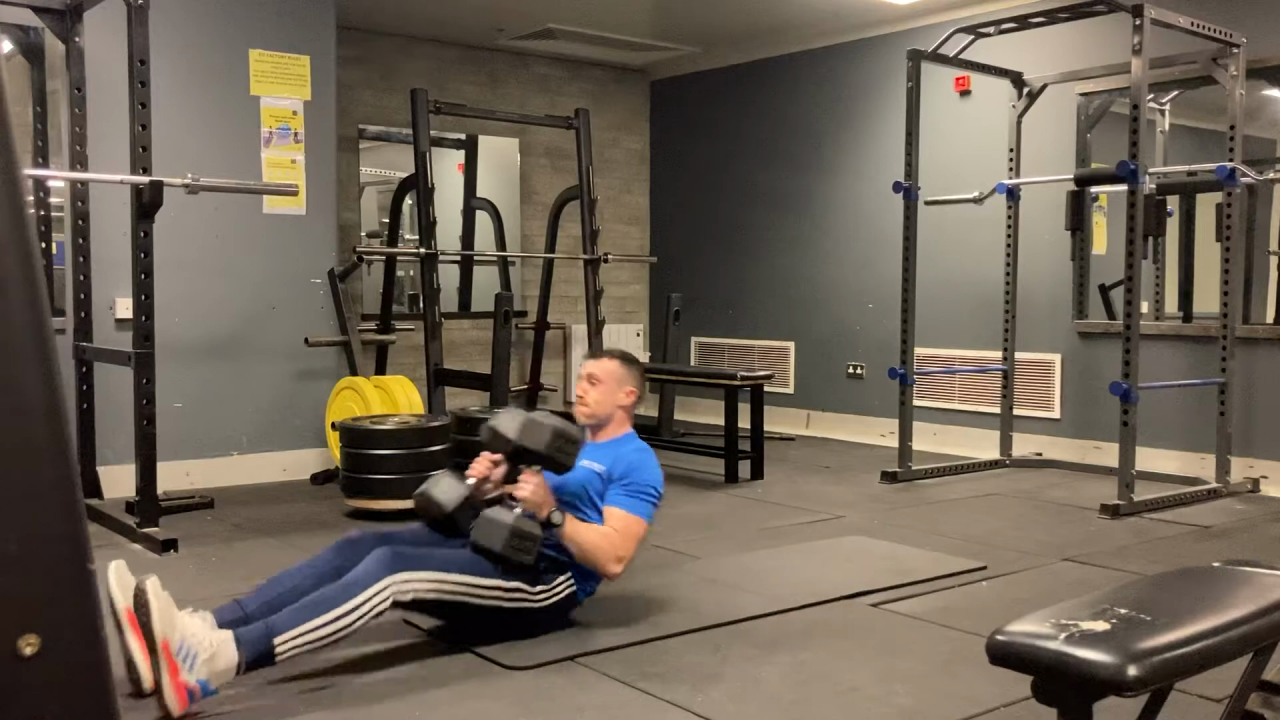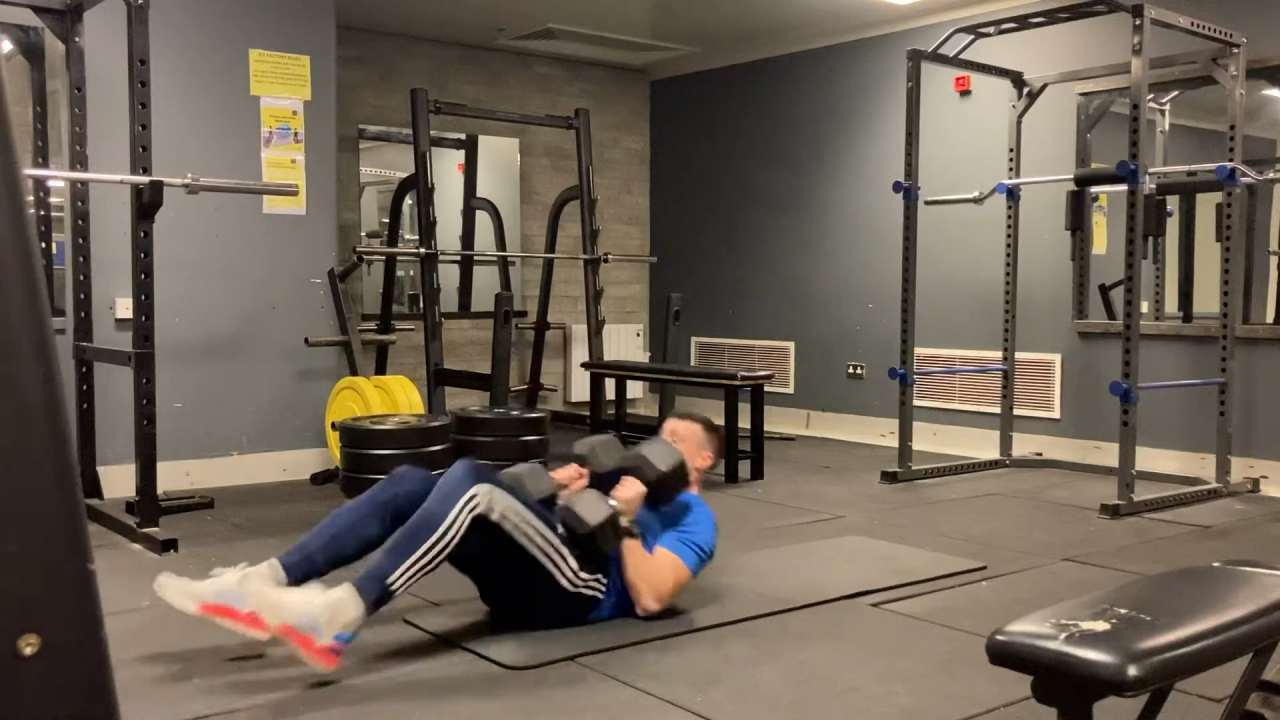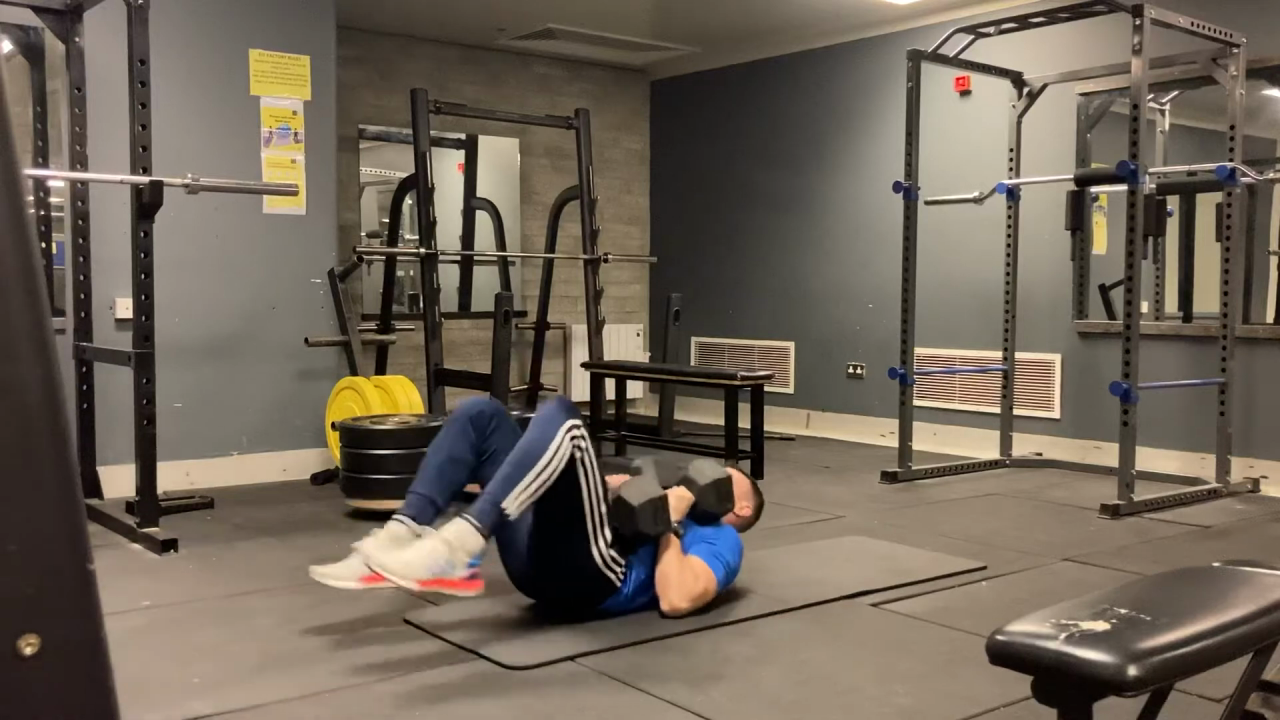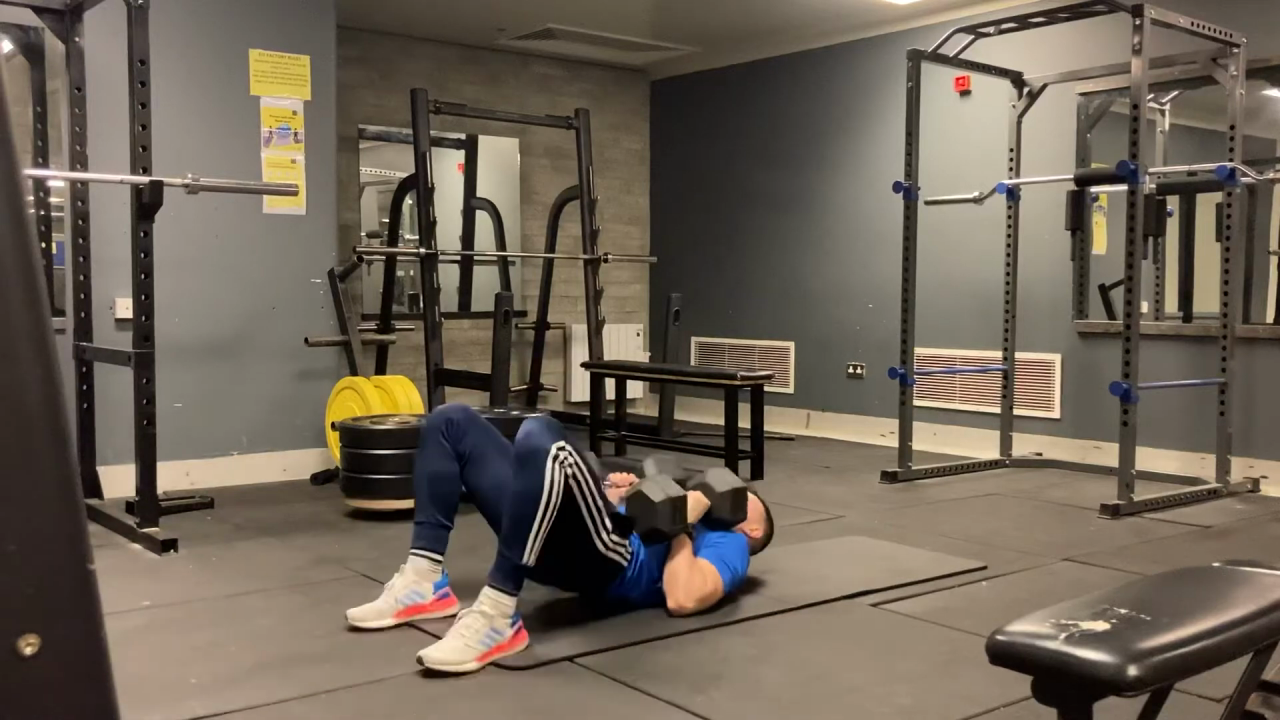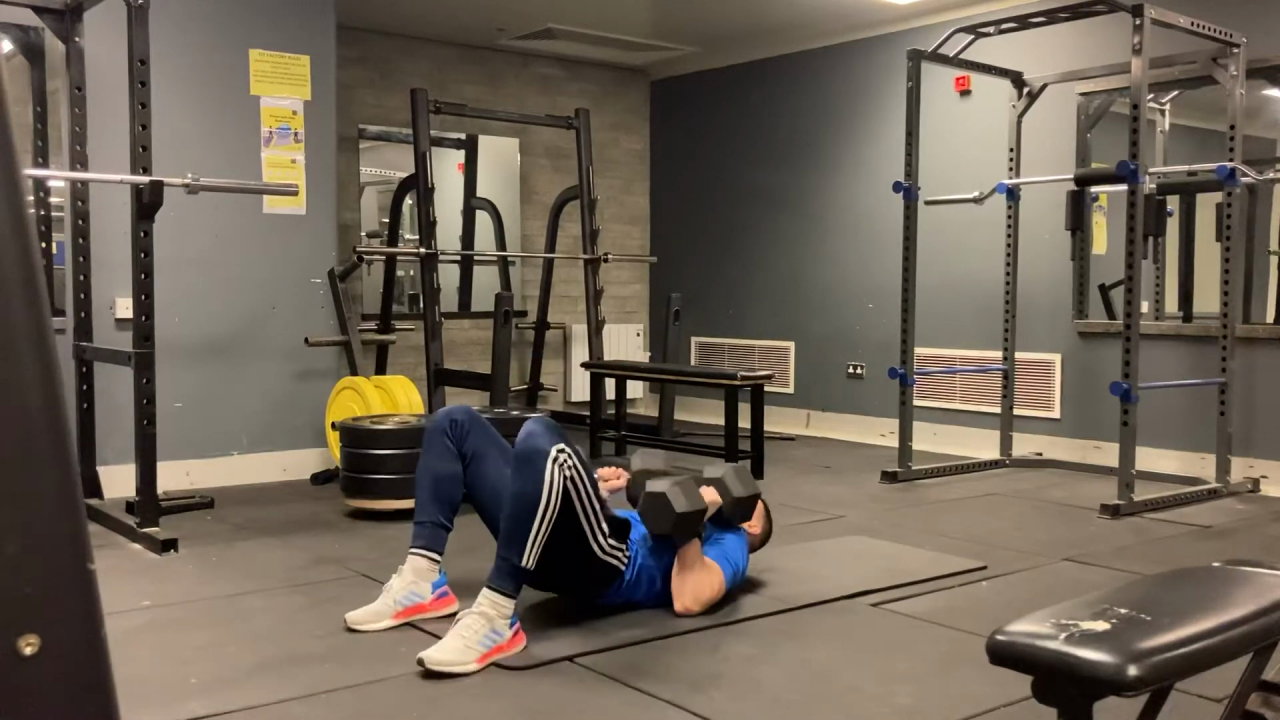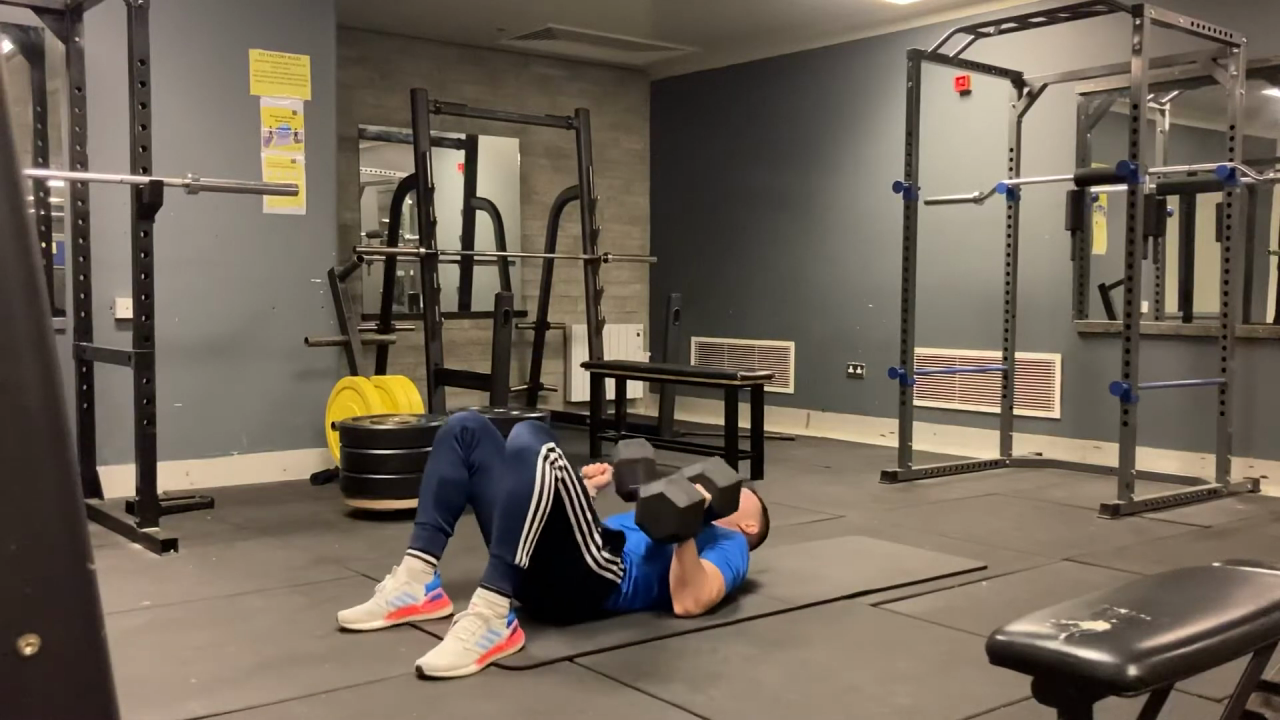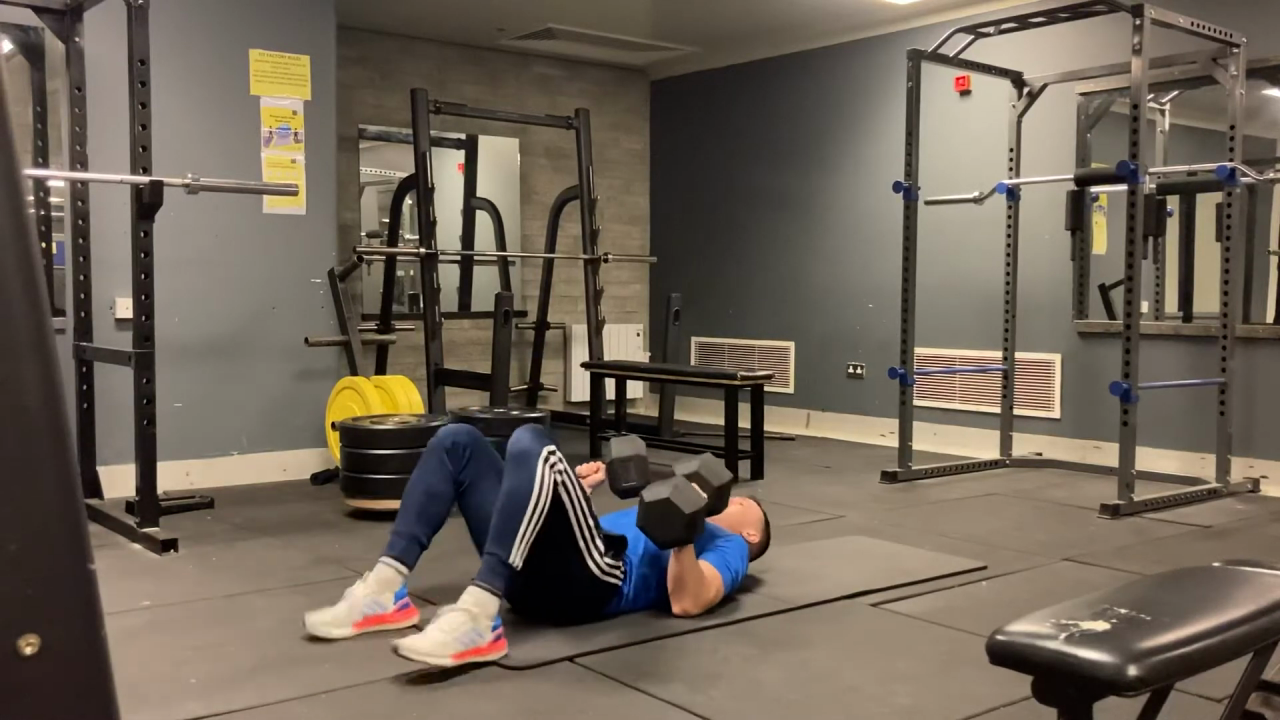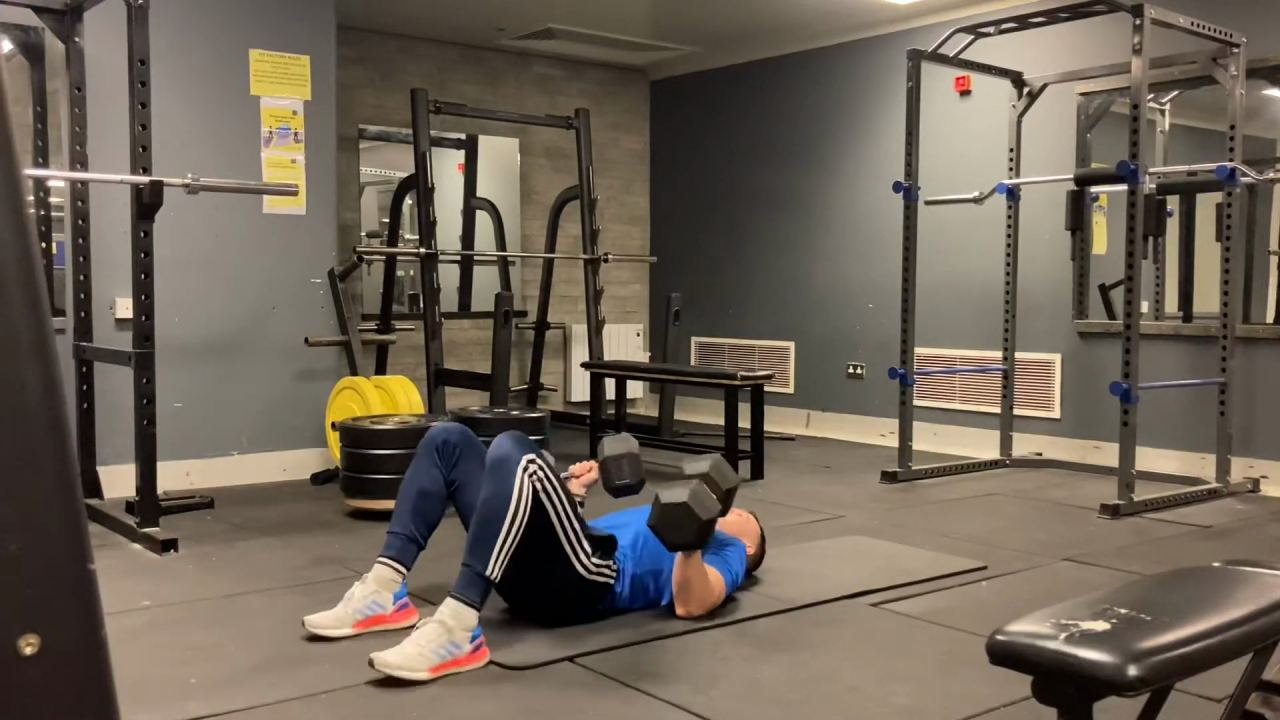
dt=0.3s
person 1, frame 1
left shoulder: (636, 465)
left elbow: (612, 558)
left wrist: (548, 511)
right wrist: (485, 481)
left hip: (546, 587)
right hip: (496, 557)
left knee: (391, 570)
right knee: (356, 545)
left ankle: (213, 660)
right ankle: (201, 633)
person 1, frame 2
left shoulder: (694, 520)
right shoulder: (628, 472)
left elbow: (649, 598)
left wrist: (627, 517)
right wrist: (557, 490)
left hip: (583, 589)
right hip: (529, 574)
left knee: (469, 479)
right knee: (409, 484)
left ankle: (338, 619)
right ankle: (264, 585)
person 1, frame 3
left shoulder: (721, 545)
left elbow: (675, 600)
left wrist: (670, 521)
right wrist: (598, 489)
left hip: (590, 577)
right hip: (539, 556)
left knee: (559, 416)
right knee: (480, 413)
left ankle: (457, 550)
right ankle: (398, 541)
person 1, frame 4
left shoulder: (728, 547)
left elbow: (681, 599)
left wrist: (685, 522)
right wrist: (606, 496)
left hip: (601, 552)
right hip: (553, 542)
left knee: (541, 436)
right knee: (449, 421)
left ankle: (497, 615)
right ankle: (425, 580)
person 1, frame 5
left shoulder: (728, 544)
left elbow: (688, 601)
right wrist: (596, 493)
left hip: (603, 560)
right hip: (550, 548)
left knee: (541, 437)
right knee: (455, 422)
left ankle: (495, 618)
right ankle: (423, 582)
person 1, frame 6
left shoulder: (728, 546)
left elbow: (688, 602)
right wrist: (584, 492)
left hip: (591, 575)
right hip: (541, 564)
left knee: (533, 440)
right knee: (466, 429)
left ankle: (492, 618)
right ankle: (417, 583)
person 1, frame 7
left shoulder: (727, 549)
left elbow: (684, 602)
right wrist: (580, 492)
left hip: (591, 580)
right hip: (536, 570)
left knee: (532, 444)
right knee: (456, 441)
left ankle: (478, 617)
right ankle: (386, 591)
person 1, frame 8
left shoulder: (725, 551)
right shoulder: (658, 526)
left elbow: (689, 605)
right wrist: (573, 494)
left hip: (584, 581)
right hip: (530, 570)
left knee: (514, 453)
right knee: (448, 440)
left ankle: (459, 628)
right ankle: (385, 592)
